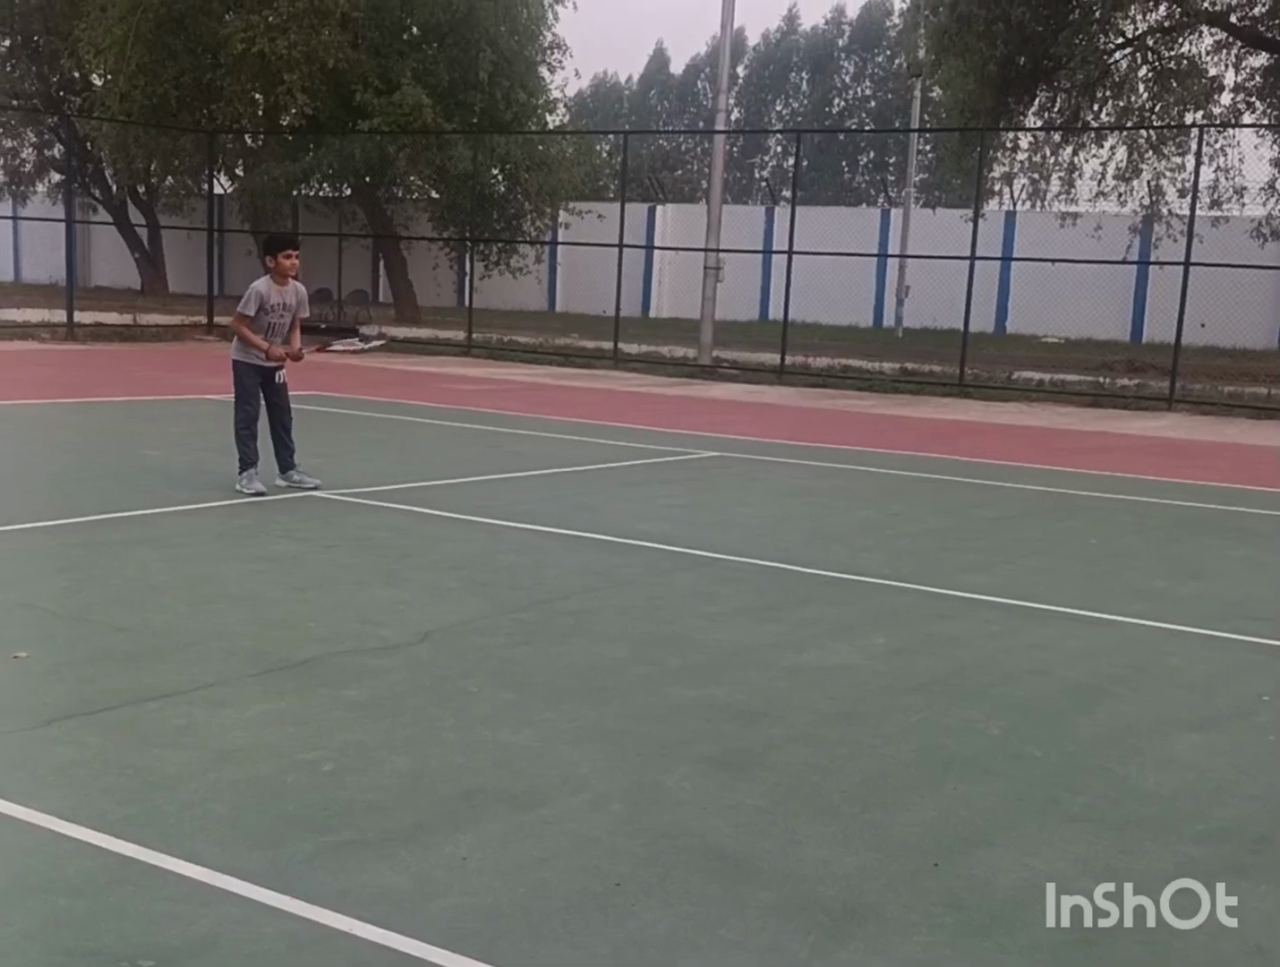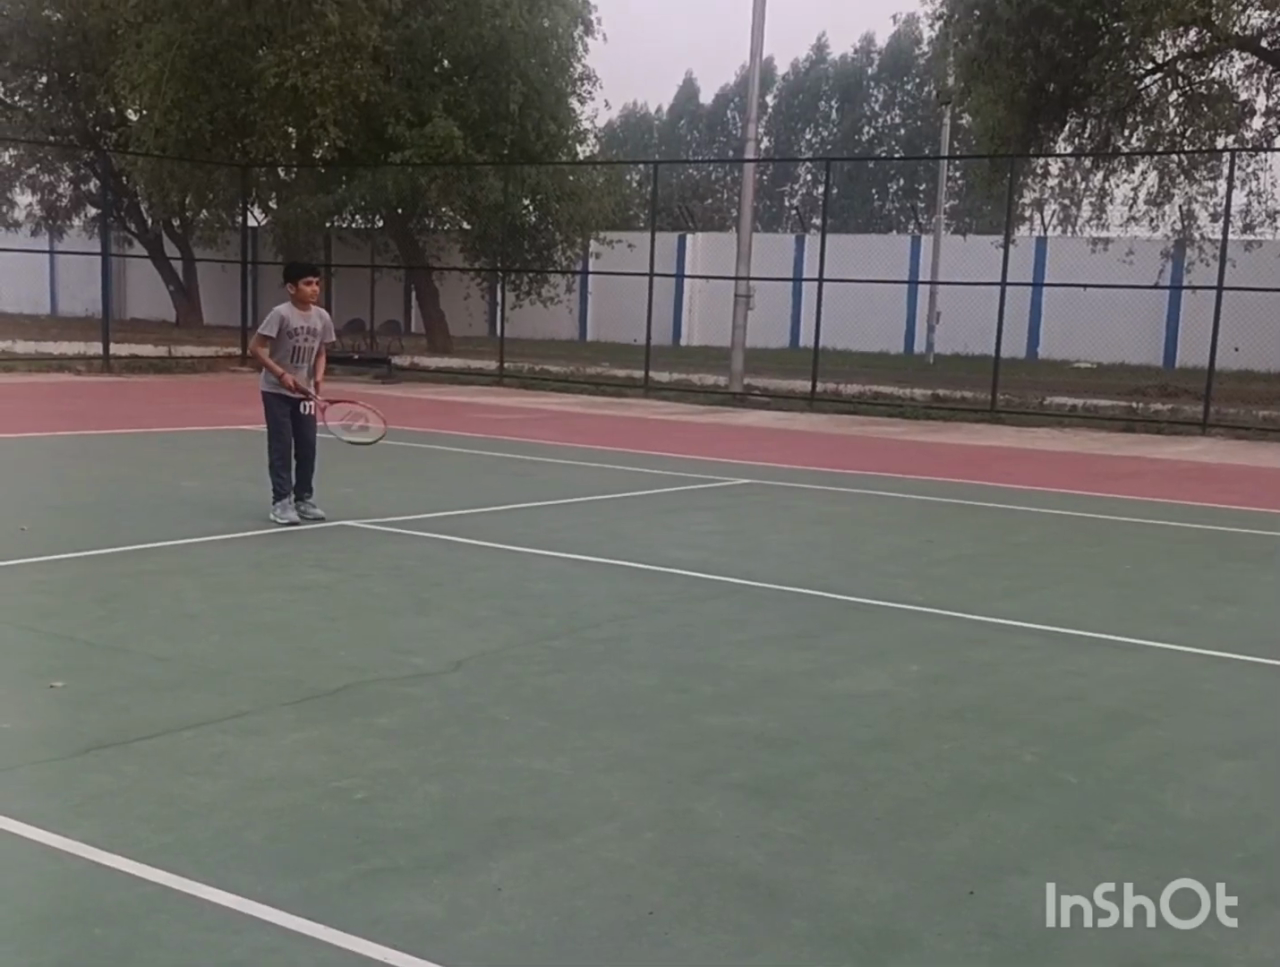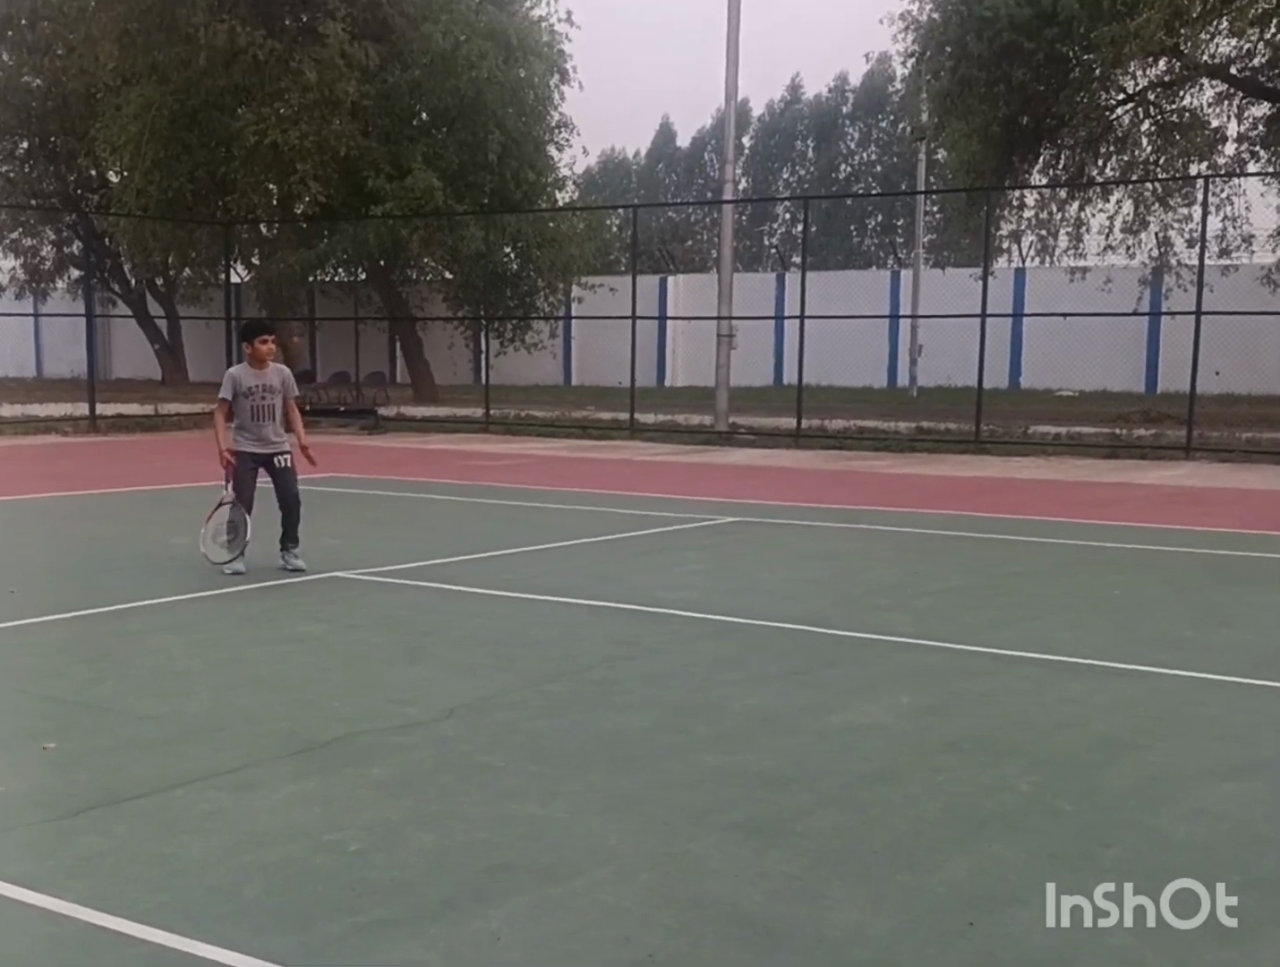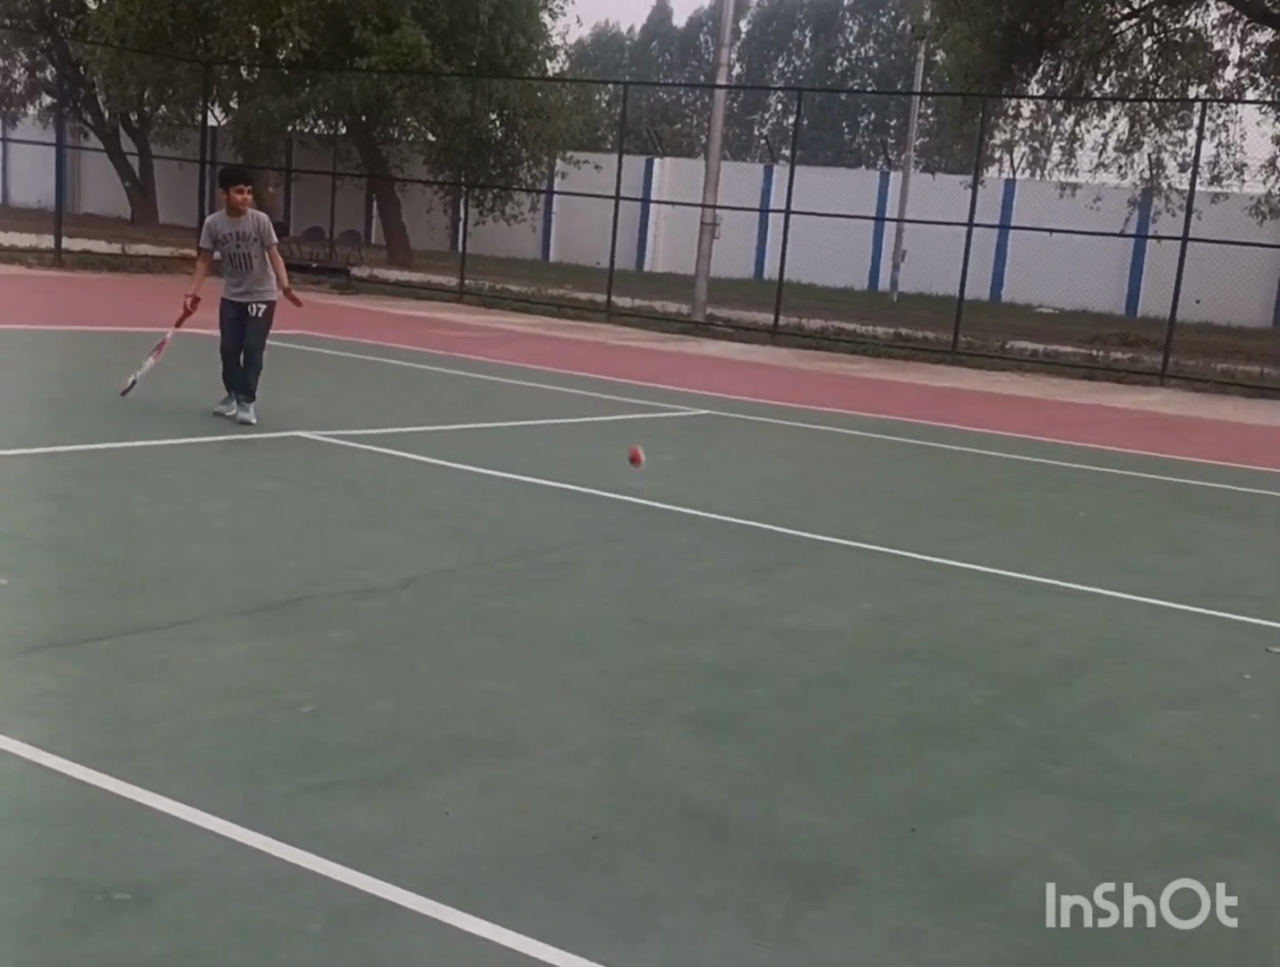
dt=0.5s
person 1, frame 1
left shoulder: (299, 291)
right shoulder: (259, 289)
right elbow: (237, 326)
left wrist: (295, 349)
right wrist: (267, 348)
left hip: (275, 363)
right hip: (247, 360)
left knee: (282, 416)
right knee: (248, 417)
left ankle: (288, 470)
right ankle: (247, 473)
person 1, frame 2
left shoulder: (323, 317)
right shoulder: (280, 314)
right elbow: (256, 347)
left wrist: (318, 378)
right wrist: (281, 374)
left hip: (304, 393)
right hip: (276, 391)
left knee: (307, 447)
right knee: (281, 446)
left ankle: (303, 499)
right ankle: (281, 502)
person 1, frame 3
left shoulder: (283, 373)
right shoulder: (235, 375)
left elbow: (291, 410)
right elbow: (220, 413)
left wrist: (303, 441)
right wrist: (223, 449)
left hip: (278, 447)
right hip: (245, 449)
left knee: (291, 498)
right knee: (243, 501)
left ankle: (289, 550)
person 1, frame 4
left shoulder: (260, 220)
right shoulder: (213, 222)
left elbow: (274, 255)
right elbow: (204, 260)
left wrist: (284, 285)
right wrist: (193, 292)
left hip: (262, 296)
right hip: (232, 297)
left knee: (253, 349)
right knee: (228, 349)
left ankle: (246, 403)
right ankle: (234, 396)
